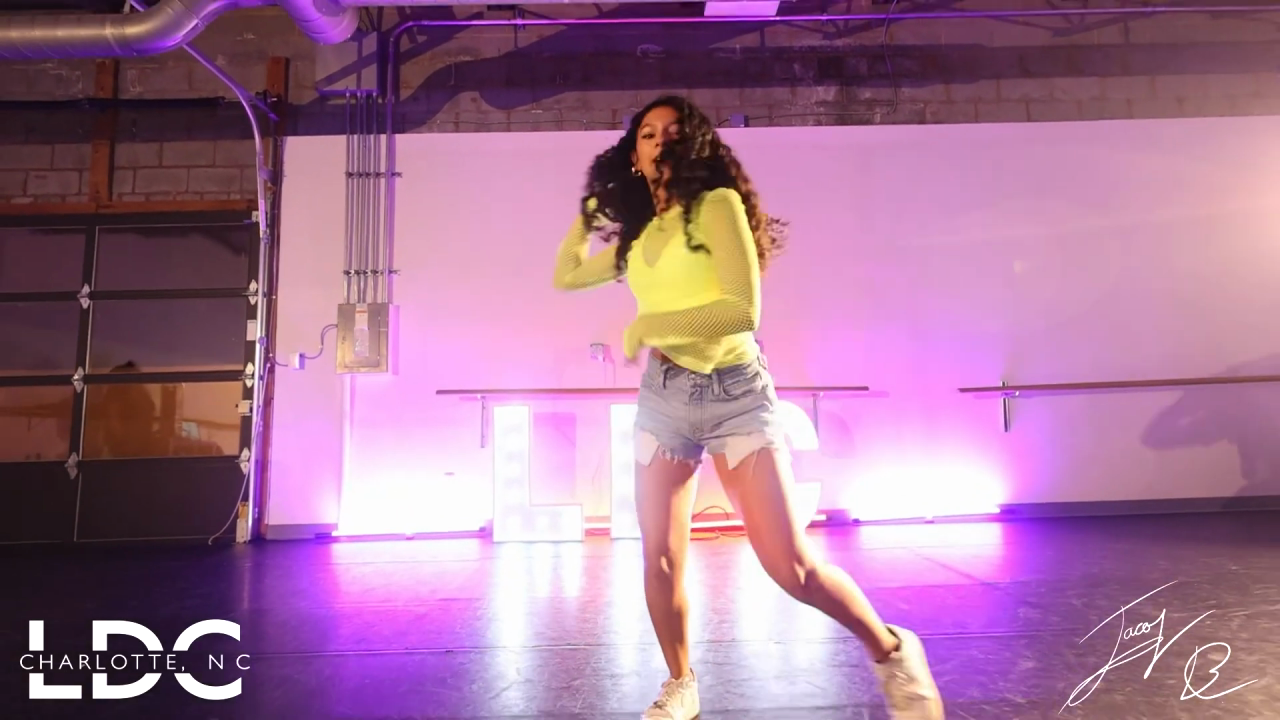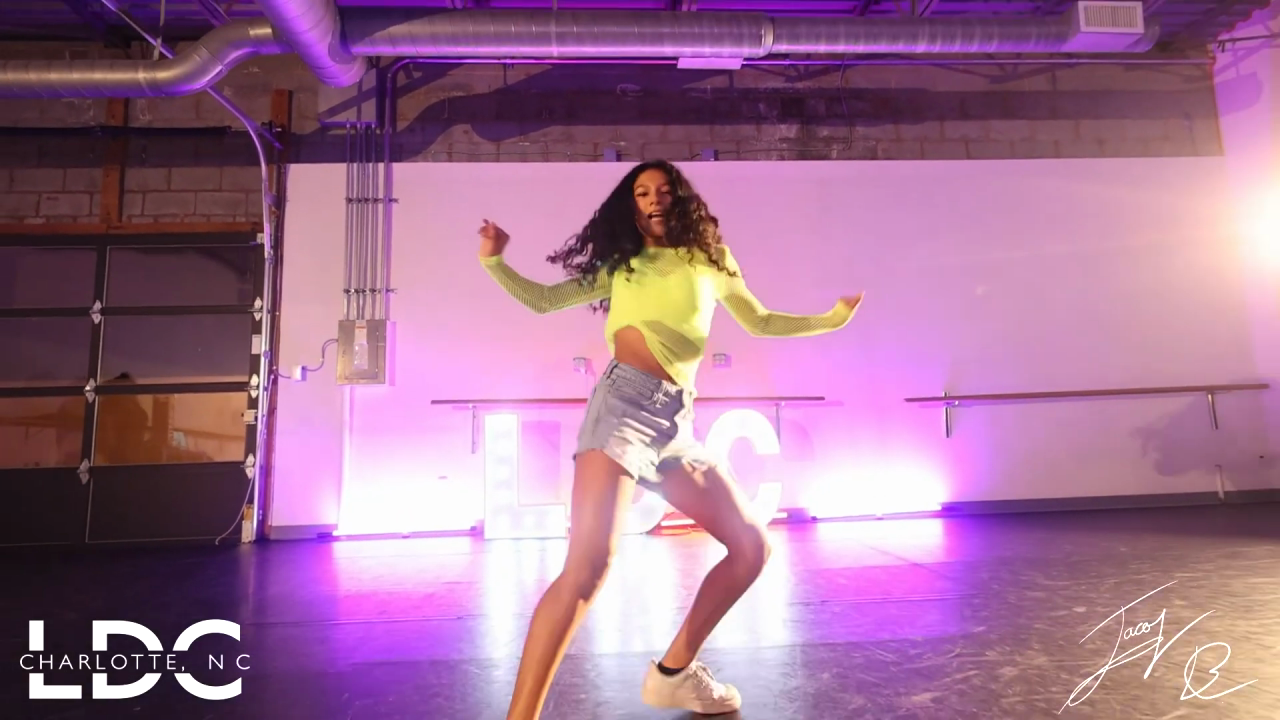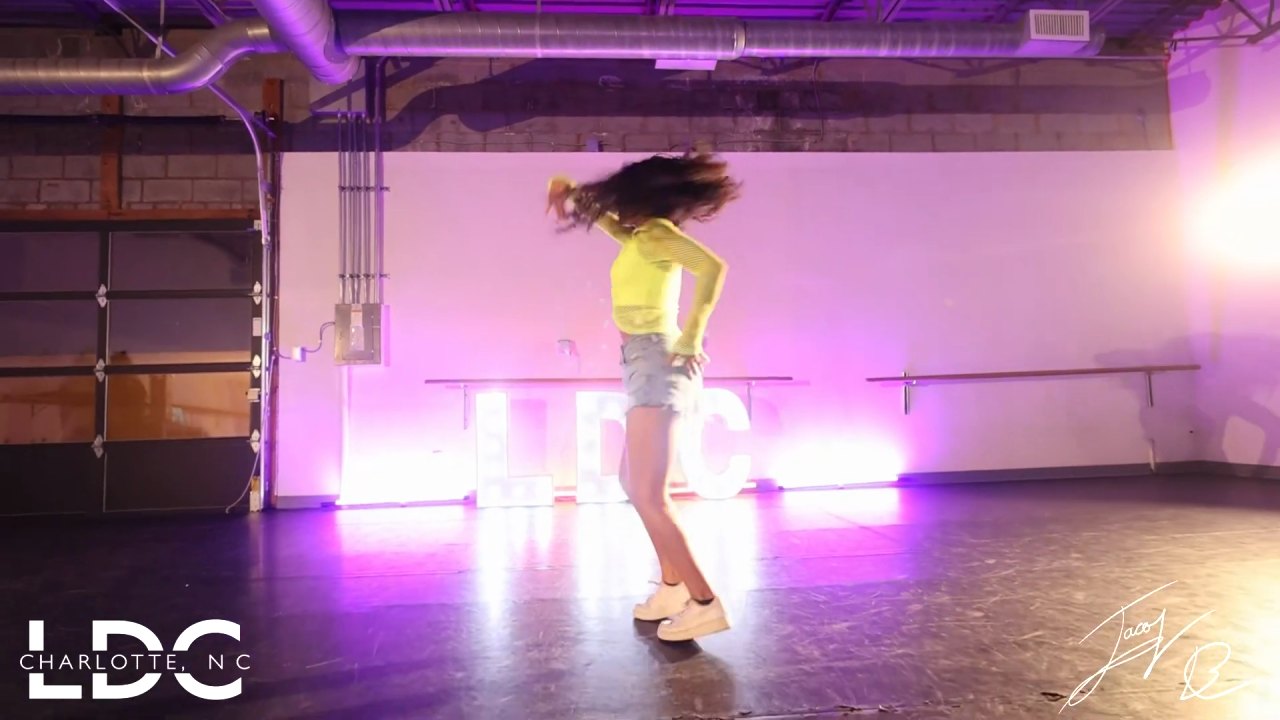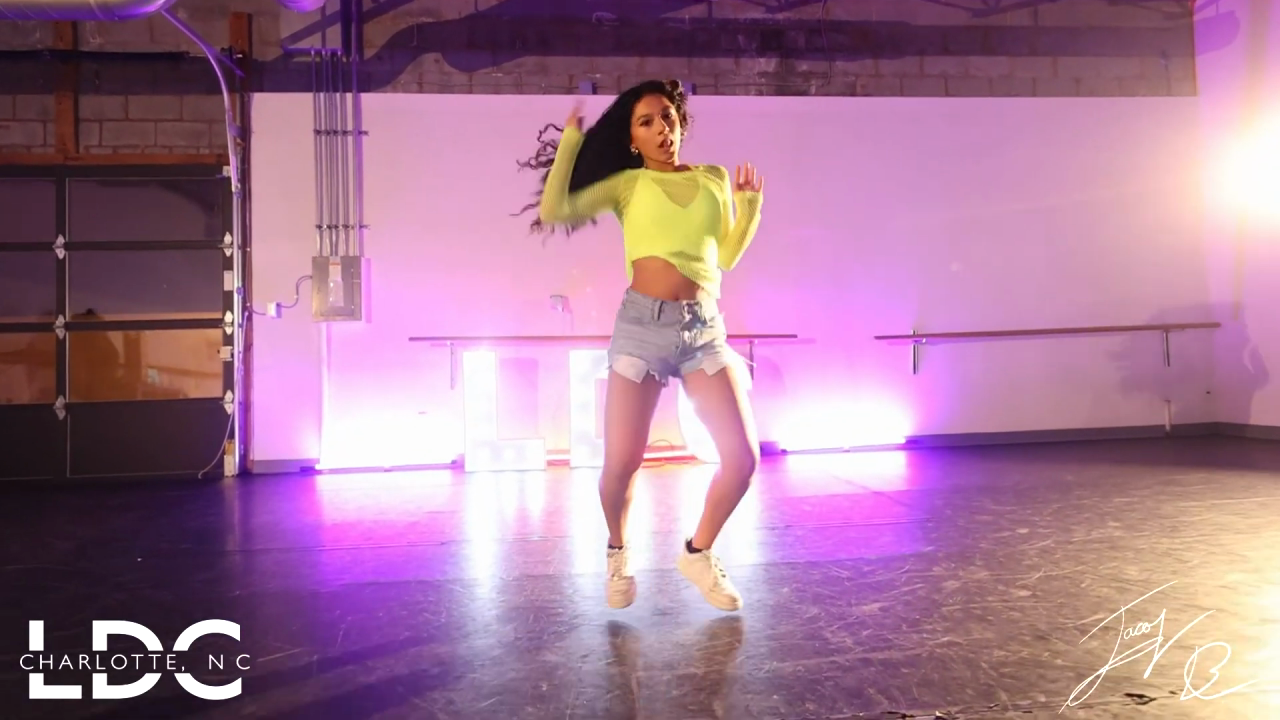
dt=0.5s
person 1, frame 1
left shoulder: (716, 204)
right shoulder: (641, 232)
left elbow: (741, 308)
right elbow: (566, 276)
left wrist: (650, 325)
right wrist: (585, 217)
left hip: (734, 394)
right hip: (664, 398)
left knee: (789, 565)
right knee: (659, 565)
person 1, frame 2
left shoulder: (711, 259)
right shoulder: (617, 261)
left elbow: (761, 323)
right elbow: (541, 301)
left wrist: (830, 319)
right wrist: (494, 260)
left hip: (674, 421)
right hip: (623, 407)
left knee: (751, 547)
right knee: (587, 569)
left ankle: (674, 671)
person 1, frame 3
left shoulder: (656, 234)
right shoulder: (634, 233)
left elbow: (715, 269)
left wrist: (690, 340)
left hip: (652, 365)
right hip: (639, 371)
left knee: (644, 491)
right knee: (642, 489)
person 1, frame 4
left shoulder: (714, 179)
right shoulder: (624, 183)
right elbow: (552, 211)
left wrist: (750, 206)
right wrist: (571, 140)
left hip: (705, 329)
right hip: (643, 326)
left knee: (741, 457)
right knee: (621, 462)
left ankle: (699, 553)
right ankle: (618, 554)
